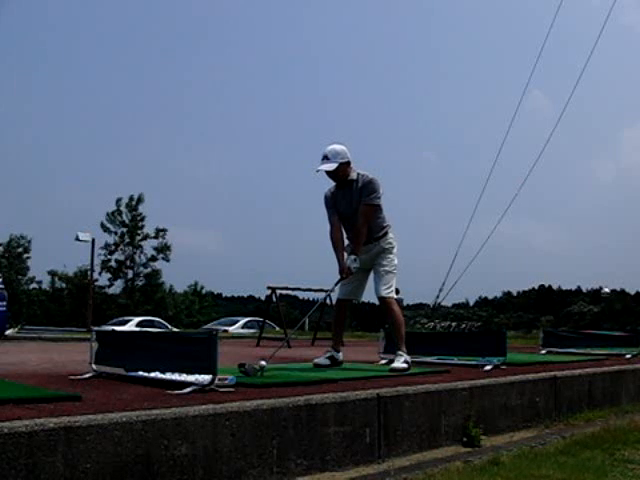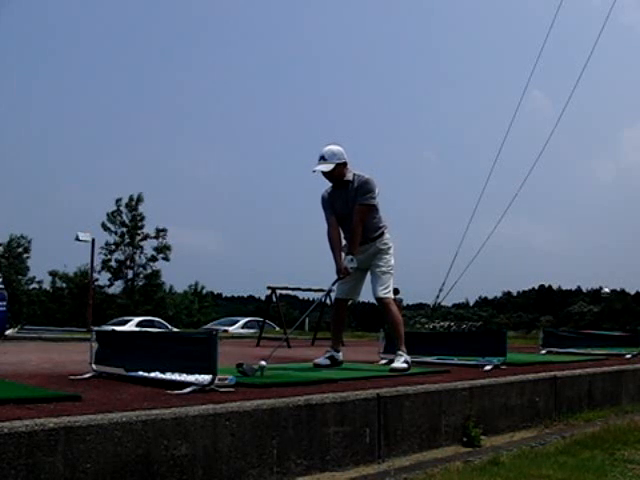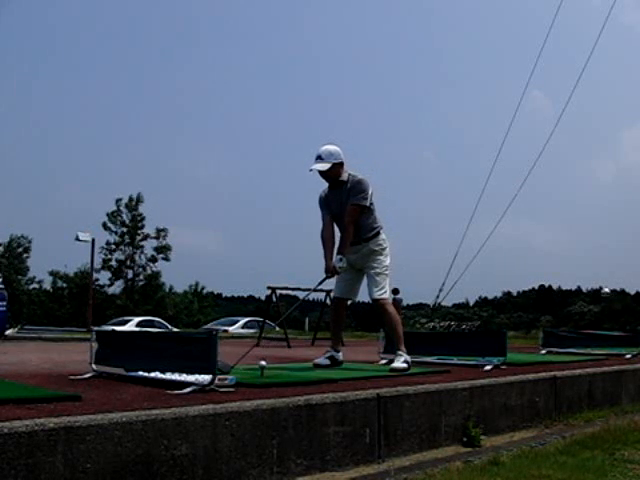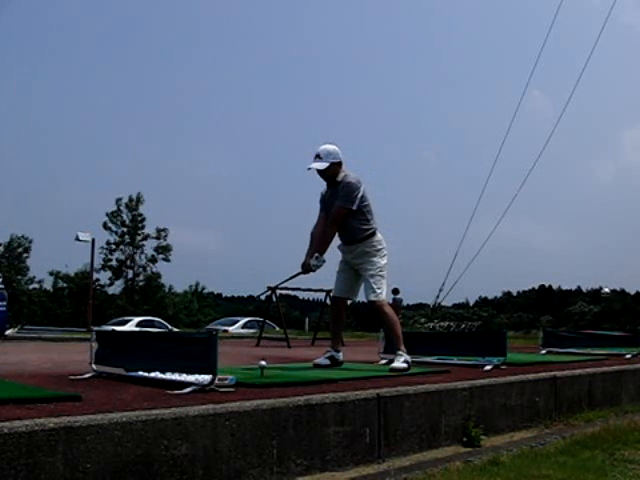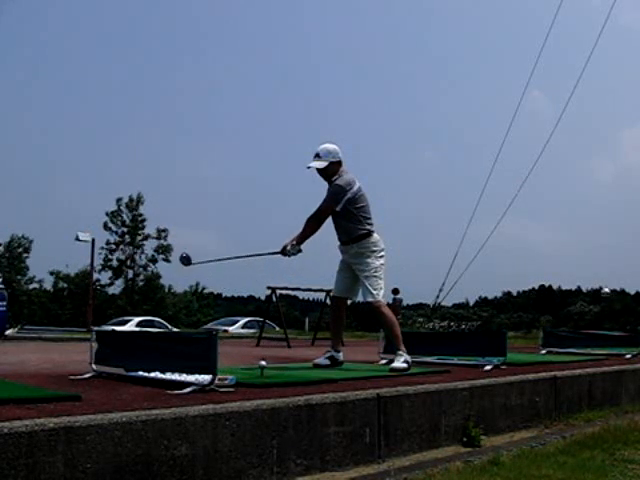
dt=1s
person 1, frame 1
left shoulder: (368, 183)
right shoulder: (331, 195)
left elbow: (363, 223)
right elbow: (336, 229)
left wrist: (354, 256)
right wrist: (341, 262)
left hip: (380, 245)
right hip: (355, 249)
left knee: (386, 297)
right knee: (342, 300)
left ankle: (402, 353)
right ankle: (335, 351)
person 1, frame 2
left shoulder: (365, 183)
right shoulder: (327, 196)
left elbow: (358, 222)
right elbow: (333, 229)
left wrist: (351, 257)
right wrist: (339, 261)
left hip: (377, 245)
right hip: (352, 248)
left knee: (384, 298)
right knee: (340, 300)
left ankle: (402, 353)
right ankle: (335, 352)
person 1, frame 3
left shoulder: (359, 184)
right shoulder: (325, 196)
left elbow: (349, 223)
right elbow: (327, 228)
left wrist: (340, 256)
right wrist: (329, 260)
left hip: (373, 247)
right hip: (350, 250)
left knee: (380, 299)
right knee: (338, 300)
left ankle: (402, 353)
right ankle: (335, 352)
person 1, frame 4
left shoulder: (350, 185)
right shoulder: (327, 193)
left elbow: (333, 224)
right elbow: (320, 226)
left wrist: (319, 256)
right wrist: (309, 256)
left hip: (369, 248)
right hip: (348, 250)
left knee: (377, 301)
right knee: (337, 300)
left ankle: (402, 353)
right ankle: (335, 352)
person 1, frame 5
left shoulder: (343, 185)
right shoulder: (336, 186)
left elbow: (317, 219)
right elbow: (317, 221)
left wrist: (296, 243)
right wrist: (295, 241)
left hip: (366, 249)
right hip: (348, 250)
left knee: (375, 302)
right knee: (337, 300)
left ankle: (402, 353)
right ankle: (335, 352)
